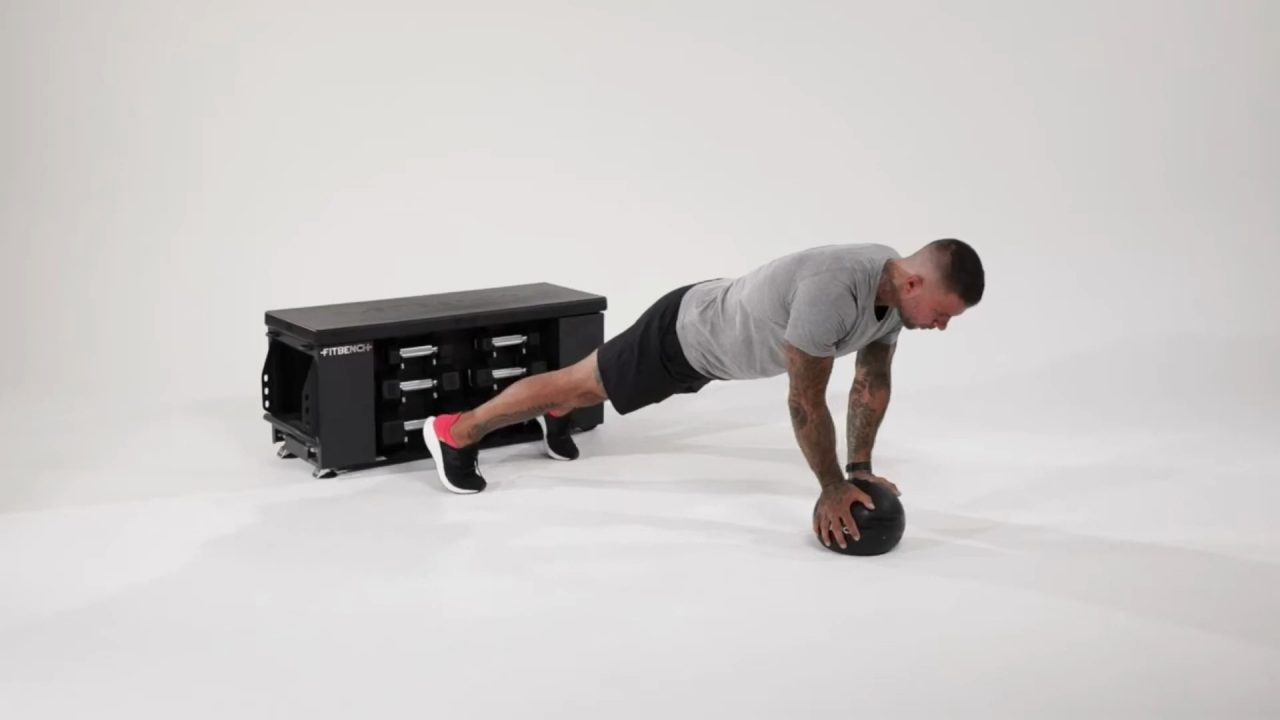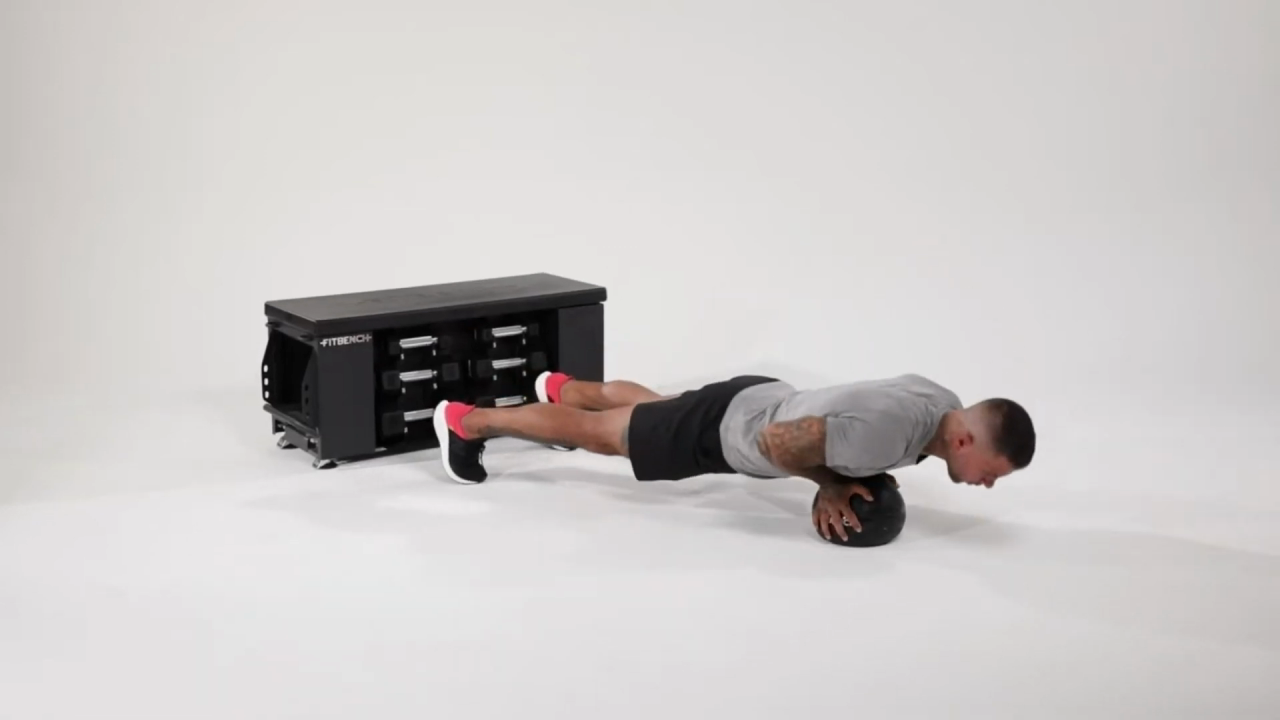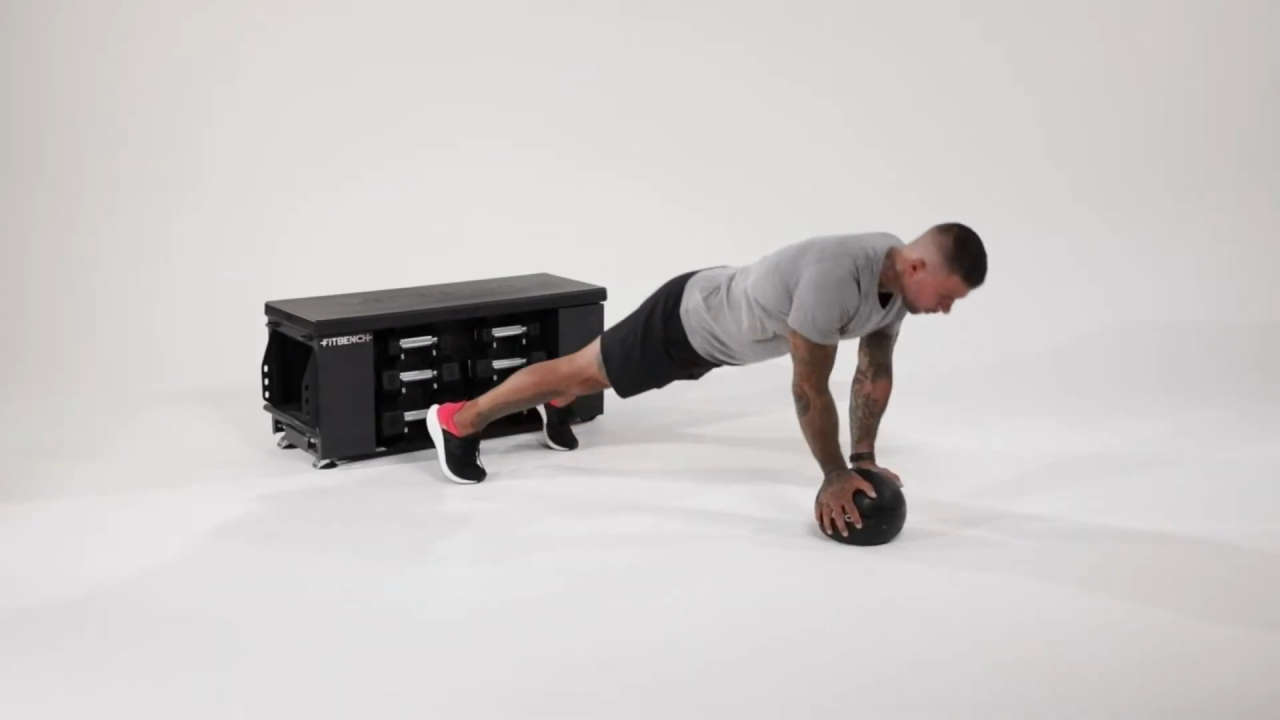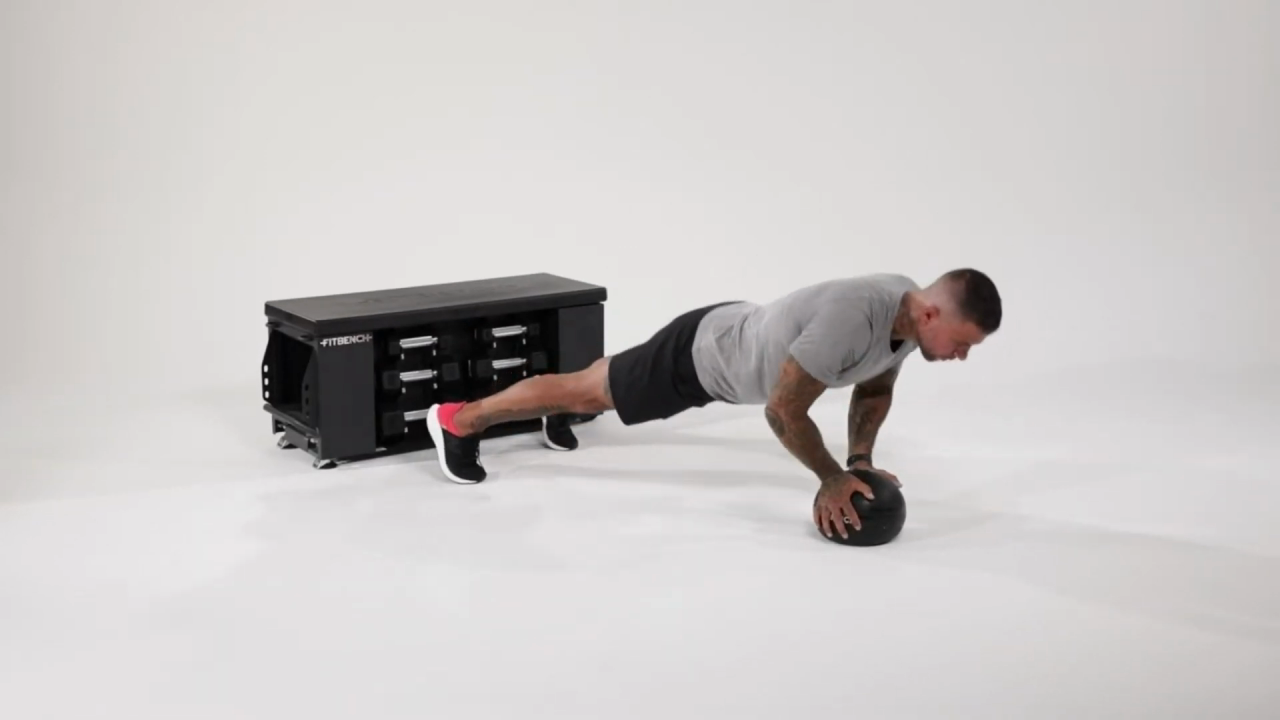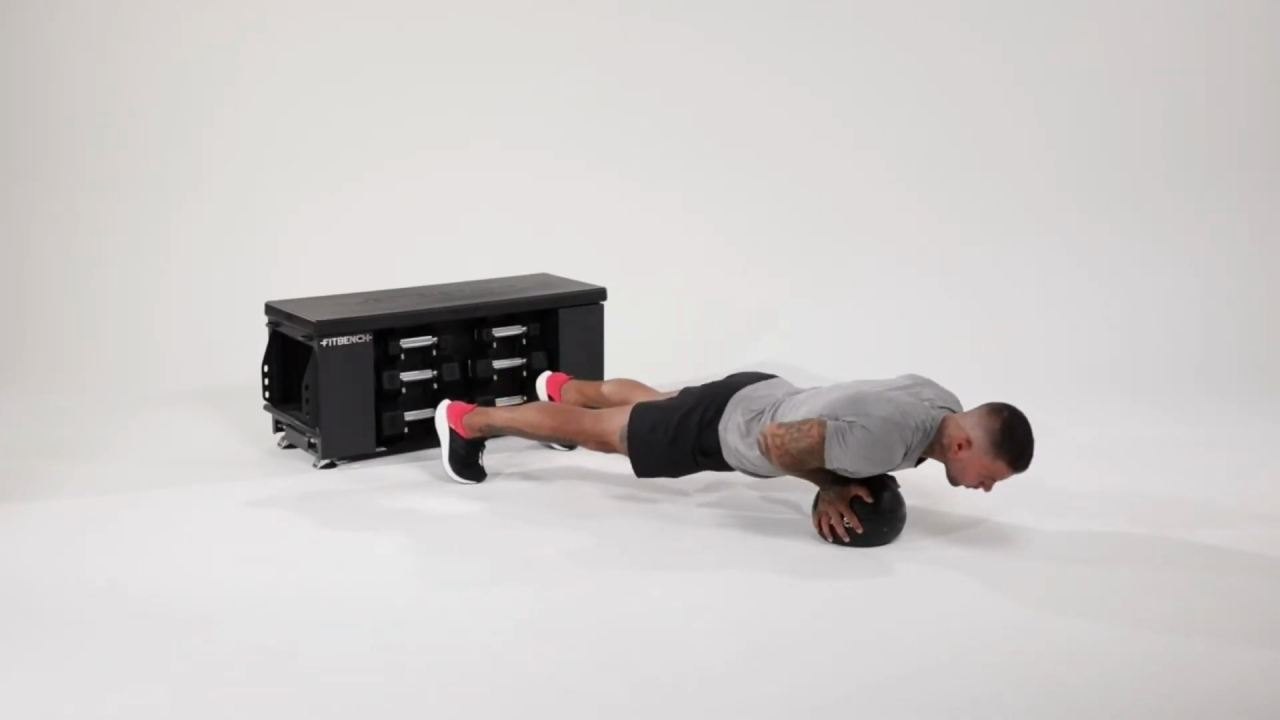
dt=1s
person 1, frame 1
left shoulder: (893, 289)
right shoulder: (834, 293)
left elbow: (873, 381)
right elbow: (805, 403)
left wrist: (860, 468)
right wrist: (832, 488)
left hip: (715, 336)
right hip: (686, 333)
left knee: (598, 385)
right knee: (584, 383)
left ankle: (554, 415)
right ankle: (454, 432)
person 1, frame 2
left shoulder: (942, 404)
right shoulder: (886, 435)
right elbow: (776, 442)
left wrist: (857, 470)
right wrist: (832, 483)
left hip: (759, 399)
right hip: (722, 430)
left knee: (646, 405)
right knee: (599, 433)
left ankle: (560, 388)
right ankle: (464, 421)
person 1, frame 3
left shoulder: (897, 276)
right shoulder: (835, 279)
left elbow: (875, 372)
right elbow: (808, 389)
left wrist: (864, 460)
right wrist: (834, 479)
left hip: (719, 327)
right hip: (688, 318)
left knee: (604, 372)
right knee: (587, 370)
left ankle: (555, 406)
right ankle: (457, 421)
person 1, frame 4
left shoulder: (908, 311)
right shoulder: (851, 319)
left elbow: (876, 383)
right elbow: (781, 409)
left wrist: (861, 460)
right wrist: (832, 479)
left hip: (735, 340)
right hip: (700, 353)
left knee: (618, 378)
right knee: (593, 392)
left ankle: (555, 391)
right ankle: (458, 420)
person 1, frame 5
left shoulder: (944, 406)
right shoulder: (887, 440)
right elbow: (776, 442)
left wrist: (856, 473)
right wrist: (832, 486)
left hip: (759, 396)
right hip: (724, 428)
left knee: (648, 401)
right knee: (600, 432)
left ankle: (562, 386)
right ankle: (466, 420)
